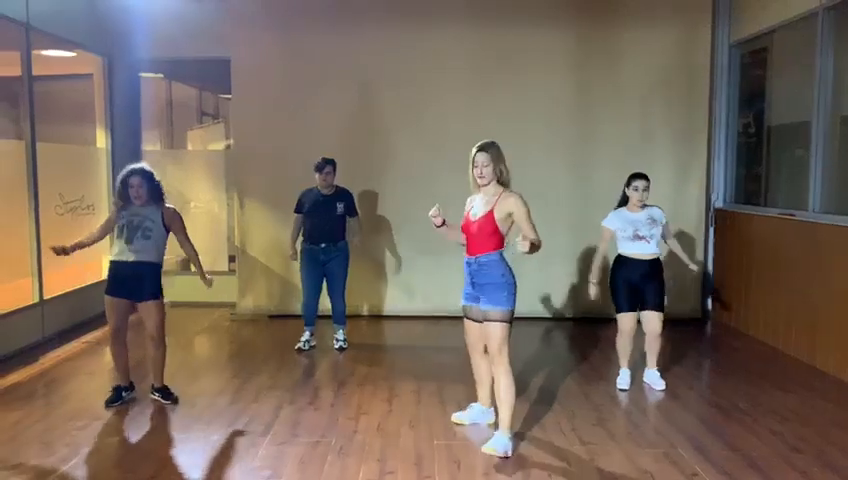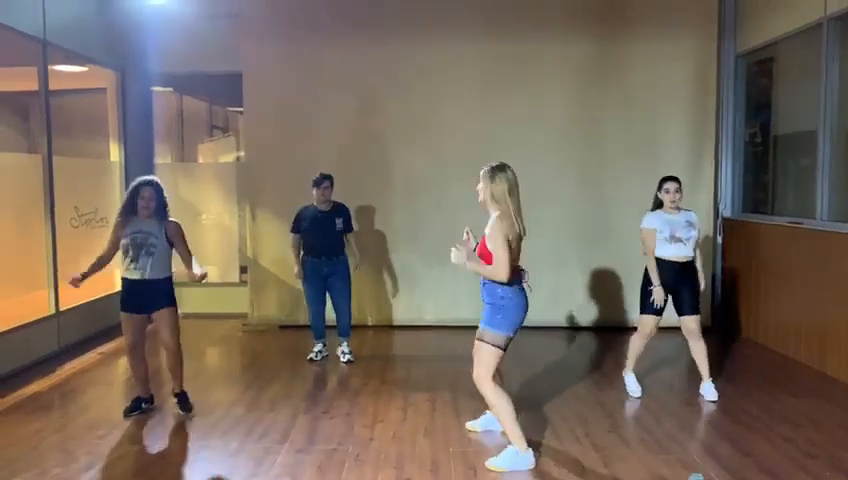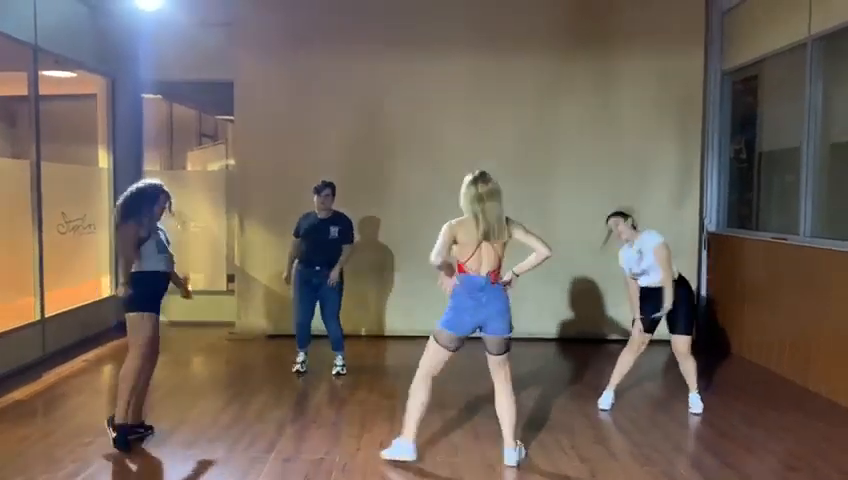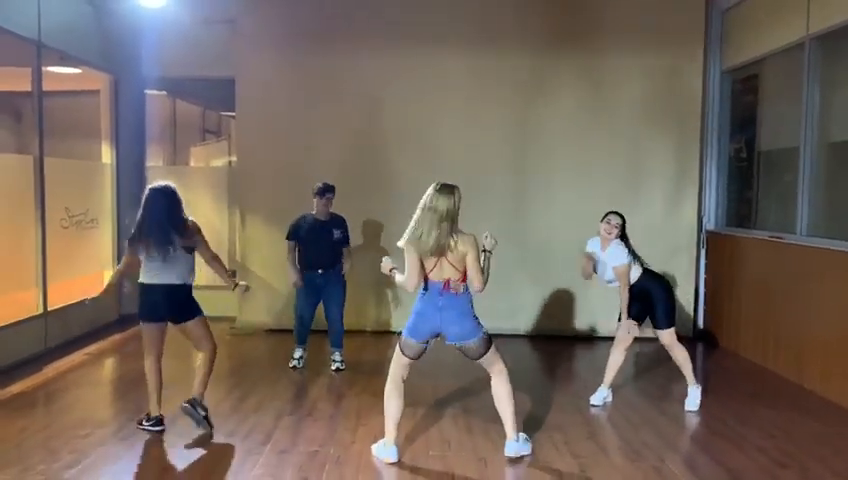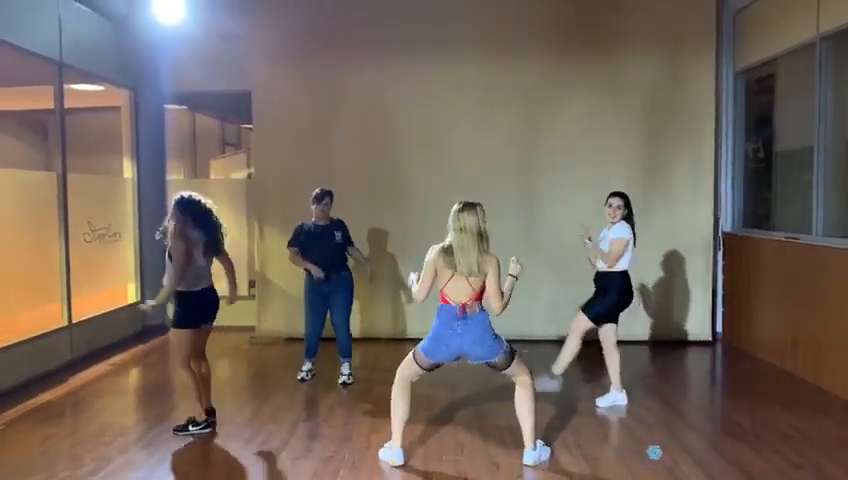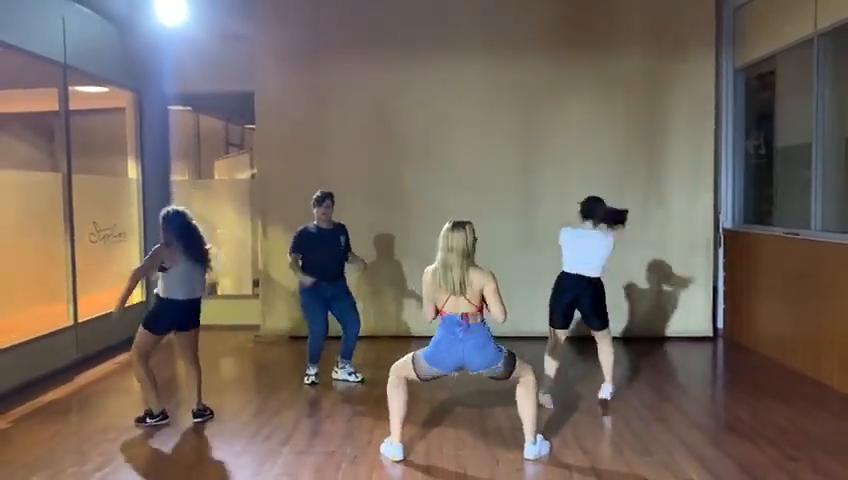
dt=0.7s
person 1, frame 1
left shoulder: (511, 201)
right shoulder: (471, 201)
left elbow: (535, 241)
left wrist: (527, 244)
right wrist: (441, 224)
left hip: (496, 280)
right hip: (473, 280)
left knee: (498, 355)
right knee: (476, 348)
left ankle: (504, 435)
right ankle: (483, 407)
person 1, frame 2
left shoulder: (499, 222)
right shoulder: (502, 219)
left elbow: (503, 273)
left wrist: (466, 261)
right wrist: (473, 250)
left hip: (505, 302)
right hip: (501, 301)
left knee: (482, 376)
right knee: (481, 361)
left ankle: (521, 451)
right ankle: (496, 416)
person 1, frame 3
left shoulder: (456, 226)
right shoulder: (507, 226)
left elbow: (437, 259)
right elbow: (544, 251)
left wrist: (448, 273)
right wrist: (514, 273)
left hip: (466, 301)
right hip: (496, 302)
left knee: (425, 372)
right knee: (501, 379)
left ankle: (405, 443)
right ankle: (512, 449)
person 1, frame 4
left shoulder: (416, 239)
right shoulder: (467, 241)
left elbow: (411, 284)
right elbow: (478, 285)
left wrist: (391, 270)
right wrist: (486, 252)
left hip: (426, 310)
right hip: (459, 313)
left knee: (396, 376)
right knee: (498, 371)
left ankle: (388, 446)
right ankle: (513, 441)
person 1, frame 5
left shoulder: (436, 253)
right shoulder: (490, 261)
left elbow: (419, 295)
right elbow: (497, 308)
left wrist: (413, 281)
right wrist: (513, 276)
left hip: (444, 332)
right hip: (478, 333)
left knee: (403, 377)
right knee: (522, 377)
left ankle: (394, 450)
right ankle: (531, 450)
person 1, frame 6
left shoulder: (431, 274)
right shoulder: (484, 276)
right elbow: (500, 317)
left hip: (444, 345)
right hip: (480, 346)
left knee: (397, 374)
right knee: (527, 376)
left ankle: (394, 445)
right ankle: (532, 444)
person 2, frame 1
left shoulder: (167, 213)
right shoulder: (120, 211)
left elbow: (186, 245)
right elbow: (97, 235)
left wrist: (202, 273)
right wrist: (70, 248)
left hip: (148, 277)
right hip: (118, 276)
left knee: (155, 334)
right knee: (116, 333)
left ankle: (158, 386)
right ankle: (124, 385)
person 2, frame 2
left shoulder: (169, 226)
right shoulder: (123, 225)
left elbow: (187, 256)
right elbow: (106, 256)
left wrist: (195, 270)
right wrist: (84, 275)
left hip: (159, 290)
right hip: (131, 290)
left knee: (172, 345)
right knee: (133, 347)
left ankle: (179, 391)
right ankle: (144, 396)
person 2, frame 3
left shoulder: (155, 228)
right shoulder: (133, 225)
right elbow: (125, 254)
left wrist: (181, 284)
right wrist: (123, 282)
left hip: (150, 289)
right hip: (141, 289)
left knee: (150, 357)
right knee: (139, 354)
left ankle: (133, 420)
right ankle: (118, 421)
person 2, frame 4
left shoulder: (139, 235)
right shoulder: (188, 227)
left elbow: (124, 269)
right elbow: (211, 258)
left wrist: (103, 291)
right wrist: (234, 283)
left hip: (149, 297)
right hip: (179, 297)
left knee: (152, 356)
right knee: (207, 348)
left ankle: (154, 416)
right ankle: (196, 400)
person 2, frame 5
left shoulder: (180, 237)
right shoulder: (208, 235)
left elbow: (177, 275)
right elbow: (227, 262)
left wrist: (157, 301)
right wrist: (233, 289)
left hip: (189, 302)
right hip: (209, 300)
left knee: (184, 363)
right knee: (198, 355)
left ankle: (201, 419)
right ankle: (207, 409)
person 2, frame 6
left shoulder: (164, 250)
right shoulder: (198, 248)
left elbow: (138, 274)
right elbow: (203, 268)
left wrist: (121, 302)
left hip: (166, 308)
right hip: (190, 308)
left knee: (139, 358)
right knee: (191, 359)
left ankle: (156, 412)
right ankle: (199, 407)
person 3, frame 1
left shoulder: (657, 213)
right shoulder: (615, 217)
left elbow: (669, 239)
right elbow: (601, 249)
left wrist: (687, 261)
right wrist: (593, 279)
left hip: (653, 272)
right hip: (625, 271)
left knee: (654, 329)
right knee: (627, 328)
left ankle: (651, 371)
right ankle: (624, 370)
person 3, frame 2
left shoulder: (691, 217)
right shoulder: (651, 219)
left elbow: (696, 249)
right elbow: (649, 254)
left wrist: (700, 276)
right wrist: (656, 285)
left hip: (686, 275)
right hip: (658, 275)
left knee: (693, 331)
right knee: (646, 329)
left ankle: (706, 382)
right ankle: (629, 373)
person 3, frame 3
left shoulder: (651, 237)
right shoulder: (624, 253)
left elbow: (666, 268)
right elbow: (633, 286)
left wrist: (669, 298)
right wrist: (637, 319)
left hip: (677, 292)
right hip: (646, 295)
left knee: (682, 351)
right knee: (633, 345)
left ankle: (694, 395)
right ankle: (609, 392)
person 3, frame 4
left shoulder: (618, 251)
right shoulder: (593, 244)
left elbow: (624, 287)
right elbow: (587, 275)
left wrist: (625, 317)
right wrist: (586, 262)
left hip: (655, 290)
right hip: (635, 295)
left knee: (669, 342)
right knee: (620, 341)
left ankle: (693, 388)
right ankle: (604, 390)
person 3, frame 5
left shoulder: (622, 229)
right shoulder: (608, 230)
left elbow: (610, 261)
right elbow: (597, 263)
left wrist: (589, 242)
right wrist: (589, 245)
left hip: (615, 288)
right hip: (609, 289)
left knee: (576, 328)
right knee: (608, 341)
left ankle: (554, 375)
right ankle: (617, 392)
person 3, frame 6
left shoulder: (567, 234)
right shoulder: (607, 239)
left hip: (565, 286)
right hip: (591, 289)
left knee: (555, 343)
right knee: (603, 338)
left ankle: (545, 393)
right ankle: (607, 386)
person 4, frame 1
left shoulder: (344, 195)
right shoulder: (306, 196)
left elbow: (353, 218)
right elbow: (298, 220)
left wrist: (356, 235)
right wrist: (292, 245)
left hip: (337, 251)
right hip: (310, 251)
left knee: (337, 294)
right knee: (310, 295)
left ankle: (340, 333)
right ankle: (308, 335)
person 4, frame 2
left shoulder: (341, 210)
right shoulder: (304, 213)
left elbow: (348, 234)
right elbow: (296, 239)
left wrist: (356, 254)
right wrist: (297, 264)
left hip: (337, 264)
right hip: (312, 266)
left knee: (343, 306)
right knee: (315, 308)
left ankle: (344, 345)
right ankle: (320, 345)
person 4, frame 3
left shoulder: (342, 221)
right shoulder: (305, 220)
left elbow: (347, 248)
right elbow: (295, 245)
left wrist: (337, 269)
right wrist: (288, 269)
left hip: (329, 275)
right hip: (304, 274)
left knee: (331, 318)
right knee: (301, 318)
left ankle: (339, 358)
right ankle: (301, 356)
person 4, frame 4
left shoulder: (339, 222)
right shoulder: (301, 222)
left elbow: (345, 246)
right elbow: (291, 248)
left wrist: (347, 260)
right wrist: (294, 271)
left hip: (334, 277)
right hip: (307, 277)
left knee: (335, 317)
right knee: (302, 316)
left ankle: (336, 354)
right ankle: (299, 351)
person 4, frame 5
left shoulder: (339, 225)
right shoulder: (302, 229)
left elbow: (350, 248)
right elbow: (292, 254)
left wrist: (365, 263)
right wrist: (310, 266)
left hip: (340, 282)
right hip: (315, 284)
left knee: (341, 325)
right knee: (312, 327)
left ankle: (345, 366)
right ankle: (308, 364)
person 4, frame 6
left shoulder: (340, 230)
right shoulder: (304, 233)
left elbow: (346, 253)
right elbow: (293, 260)
left wrist: (358, 261)
right wrist: (301, 275)
left hip: (338, 287)
right hip: (312, 289)
left knee: (353, 325)
right knee: (318, 331)
left ankle: (343, 367)
right ankle: (312, 369)
